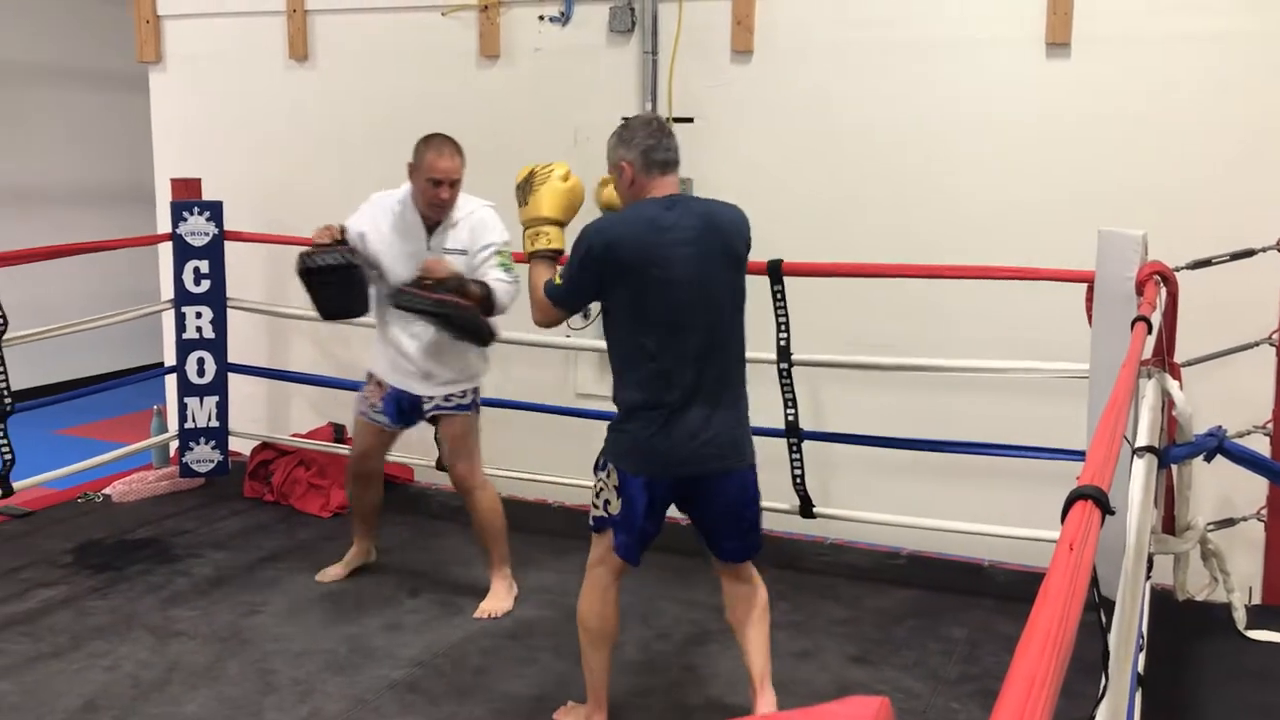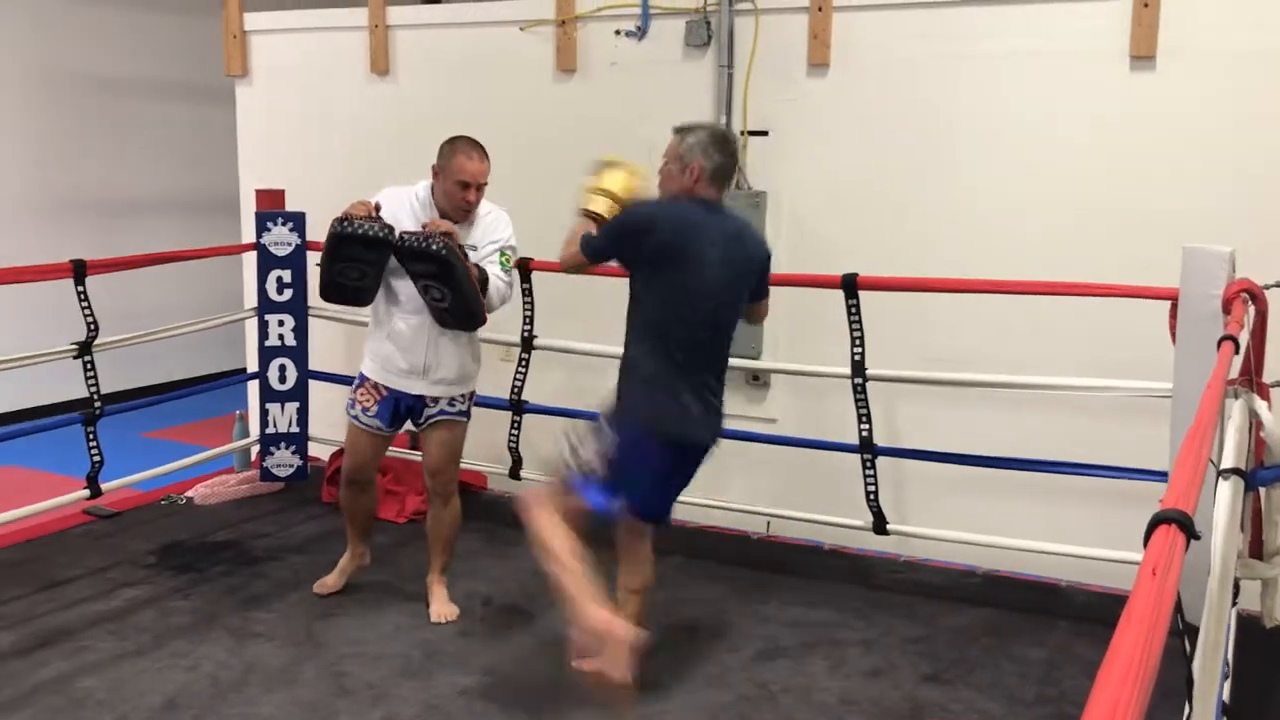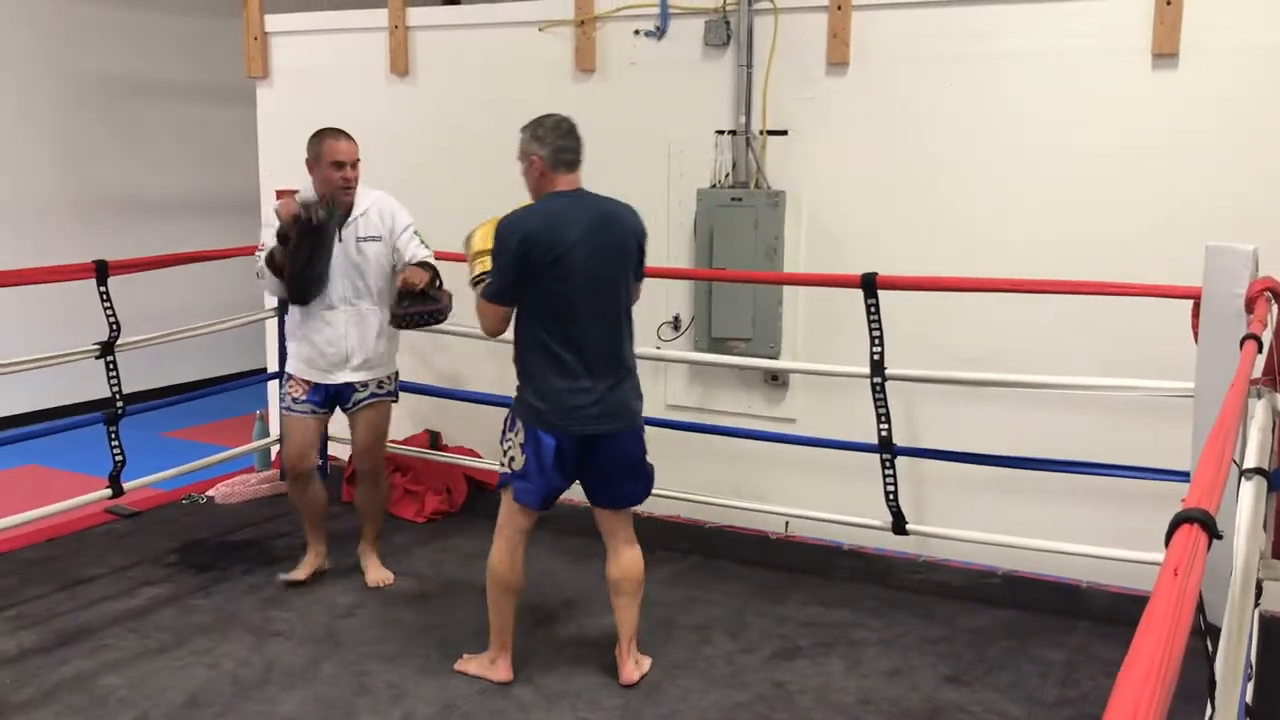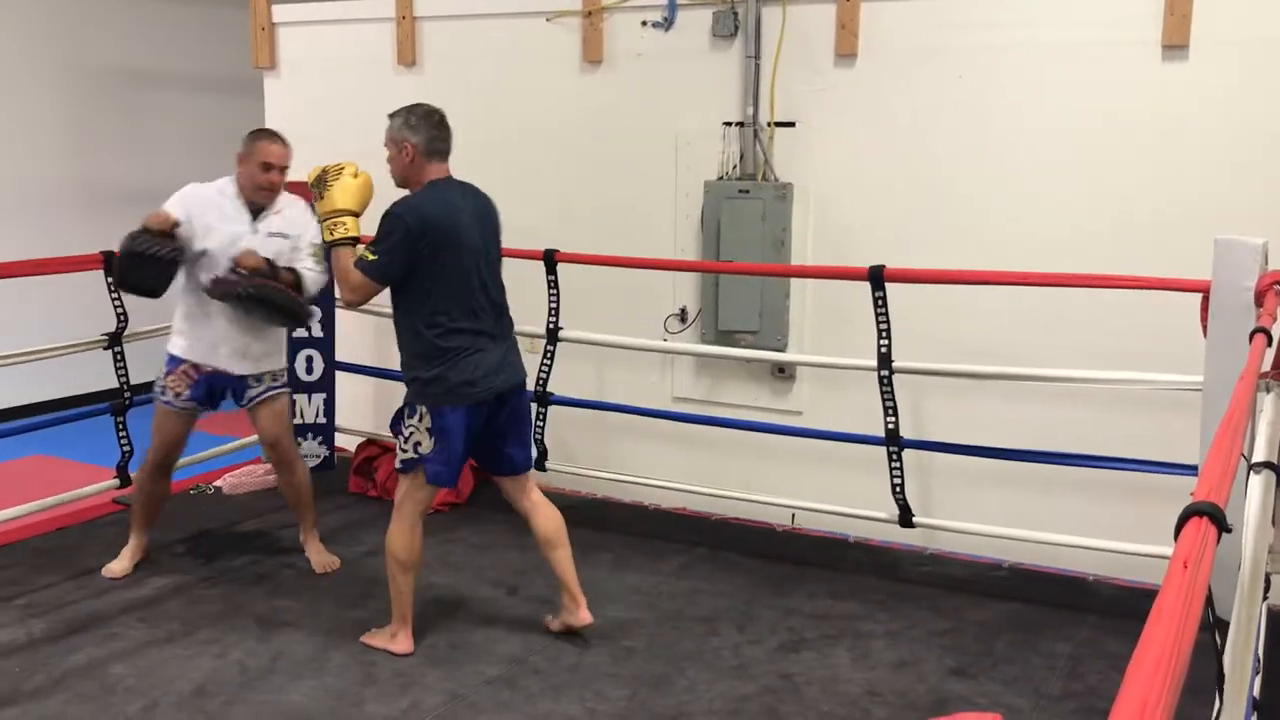
dt=1s
person 1, frame 1
left shoulder: (607, 237)
right shoulder: (732, 224)
left elbow: (545, 311)
left wrist: (540, 231)
left hip: (643, 445)
right hip: (723, 442)
left knee: (603, 569)
right knee: (738, 574)
person 1, frame 2
left shoulder: (652, 219)
right shoulder: (750, 243)
left elbow: (571, 258)
right elbow: (756, 312)
left wrist: (599, 203)
left hip: (646, 416)
right hip: (696, 422)
left knee: (544, 509)
right knee: (634, 532)
left ankle: (602, 625)
right ankle: (615, 652)
person 1, frame 3
left shoulder: (518, 227)
right shoulder: (626, 221)
left elbow: (492, 322)
left wrist: (482, 264)
left hip: (547, 410)
right hip: (616, 407)
left knee: (512, 528)
right knee: (619, 533)
left ankle: (497, 657)
right ankle: (628, 658)
person 1, frame 4
left shoulder: (409, 215)
right shoulder: (479, 202)
left elbow: (354, 292)
left wrist: (339, 223)
left hip: (447, 388)
right hip: (502, 374)
left knee: (409, 504)
right knee: (523, 492)
left ankle: (399, 631)
right ankle: (575, 605)
person 2, frame 1
left shoulder: (480, 220)
right shoulder: (380, 211)
left elbow: (500, 295)
left wrist: (459, 282)
right wrist: (330, 243)
left hip: (451, 373)
right hip: (392, 366)
left knee: (466, 477)
right knee: (361, 463)
left ankle: (501, 577)
right ankle: (362, 548)
person 2, frame 2
left shoulder: (493, 223)
right shoulder: (394, 204)
left elbow: (495, 294)
left wrist: (455, 251)
left hip: (448, 378)
right hip: (385, 368)
left knee: (441, 482)
right knee: (356, 470)
left ankle: (437, 580)
right ankle: (355, 552)
person 2, frame 3
left shoulder: (385, 210)
right shoulder: (289, 215)
left elbow: (417, 257)
right elbow: (273, 283)
left wrist: (419, 272)
right wrist: (286, 239)
left hip: (369, 365)
right hip: (309, 365)
left knee: (369, 465)
right knee: (297, 464)
left ankle: (369, 549)
right ankle: (316, 550)
person 2, frame 4
left shoulder: (295, 212)
right shoulder: (197, 202)
left elbow: (312, 276)
left wrist: (269, 270)
right wrist: (157, 233)
left hip: (259, 358)
right hip: (195, 352)
left knee: (282, 449)
right knee: (160, 454)
left ankle: (310, 537)
right ankle: (136, 542)
